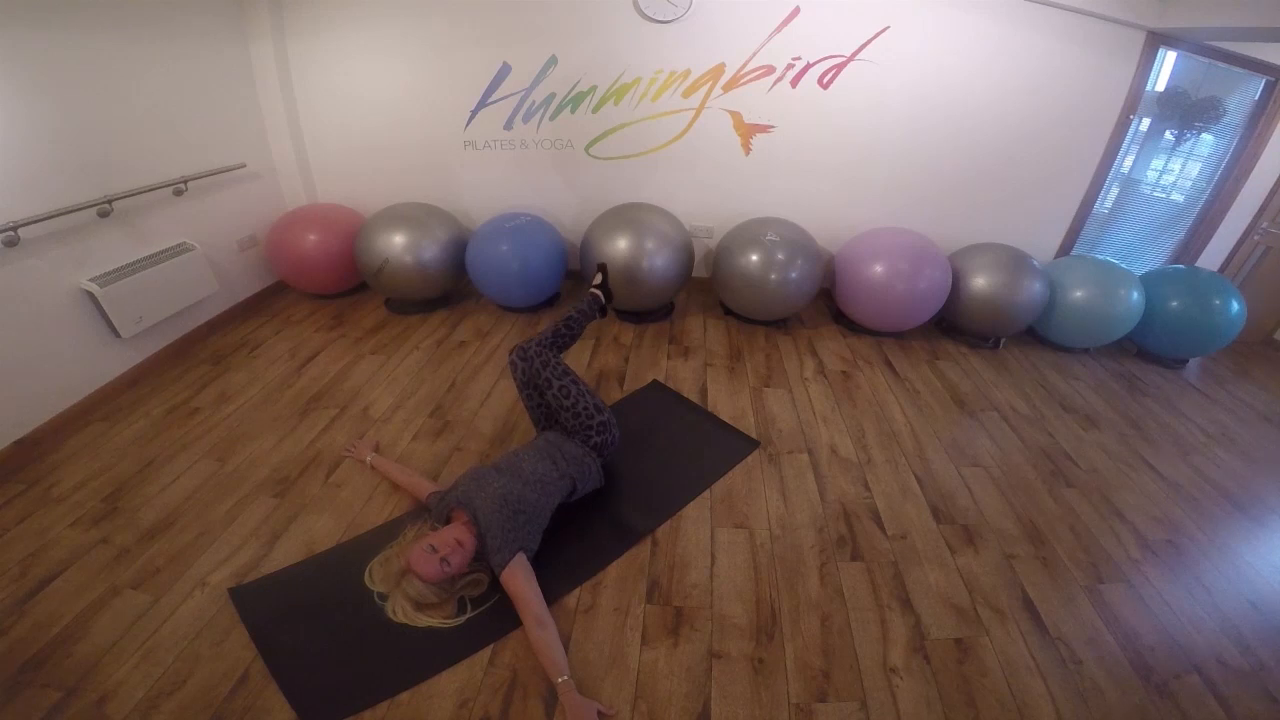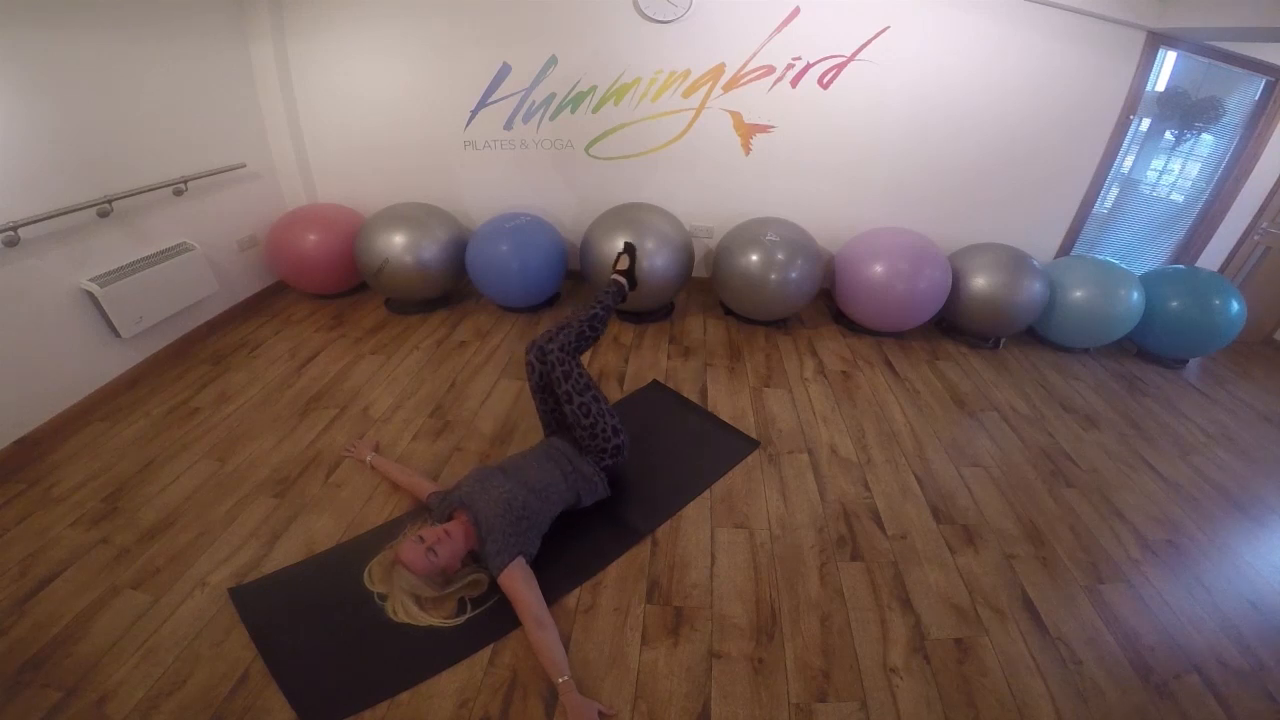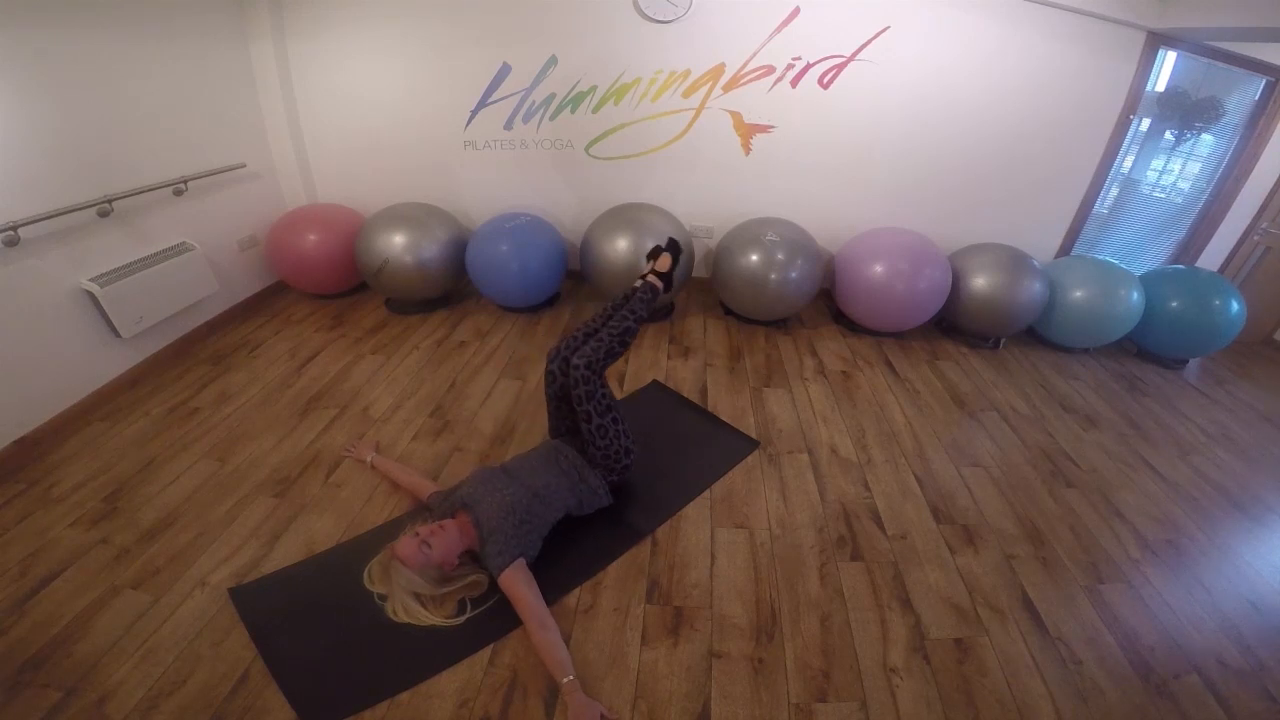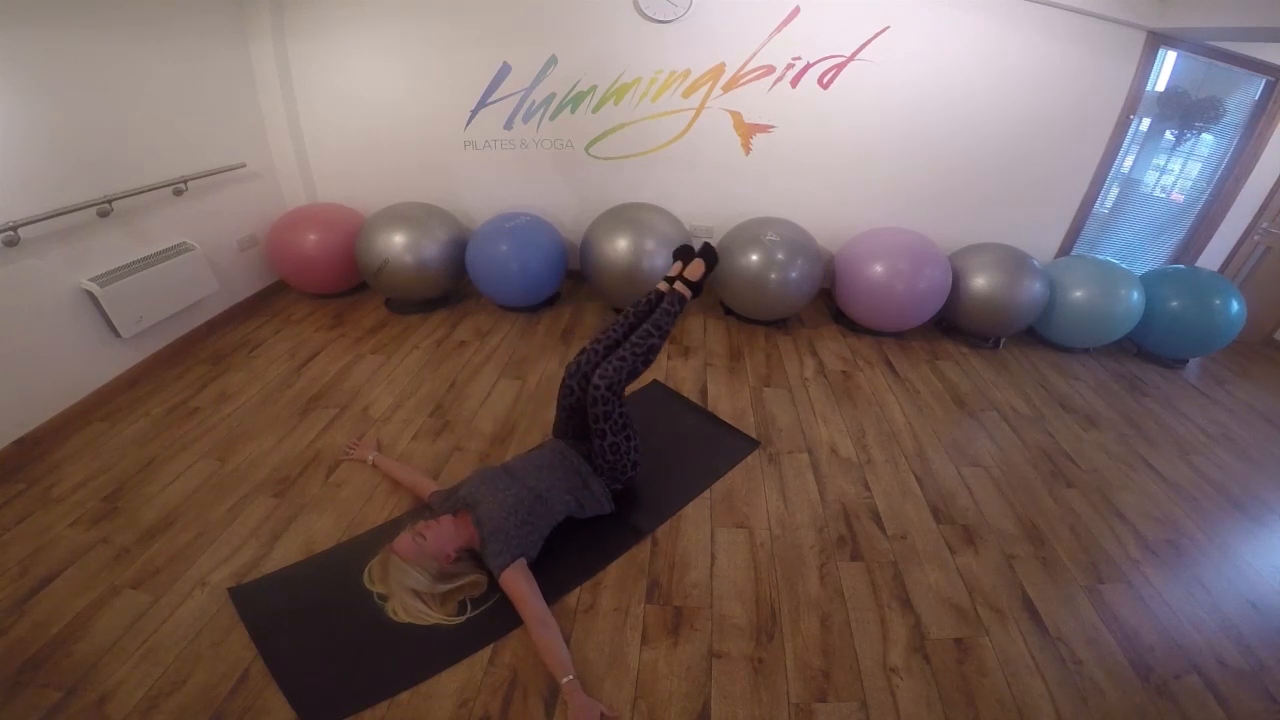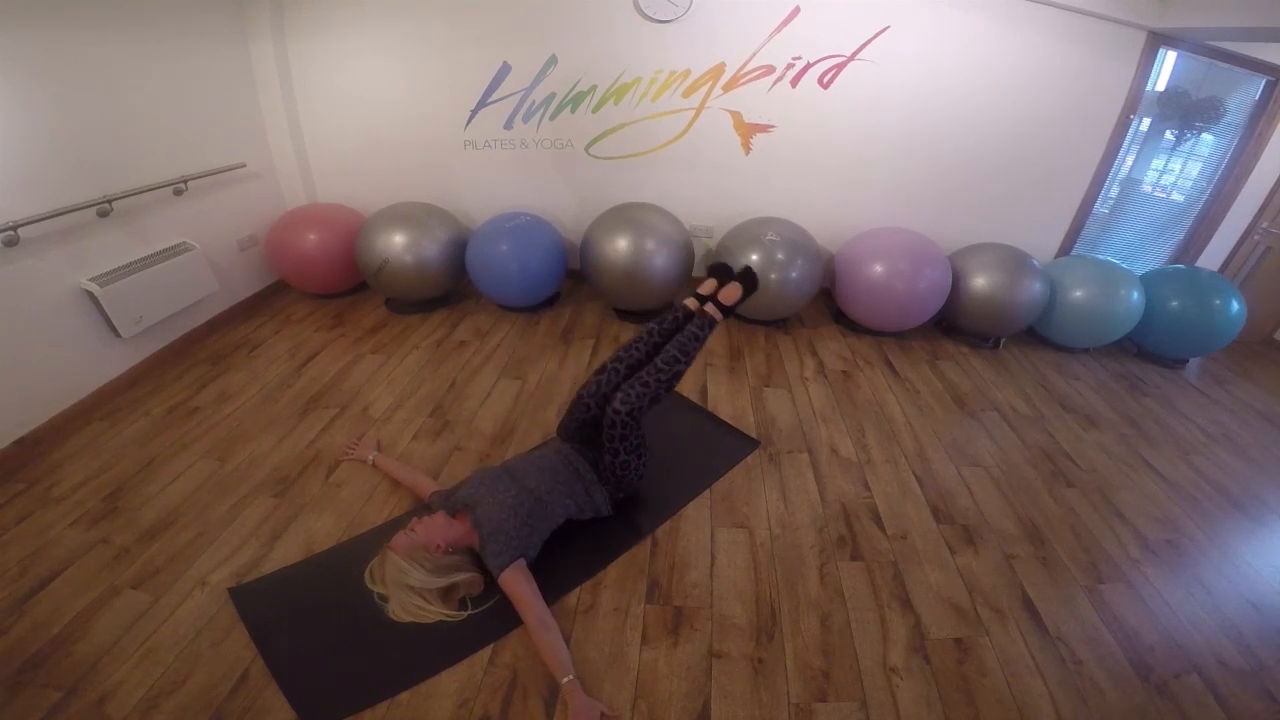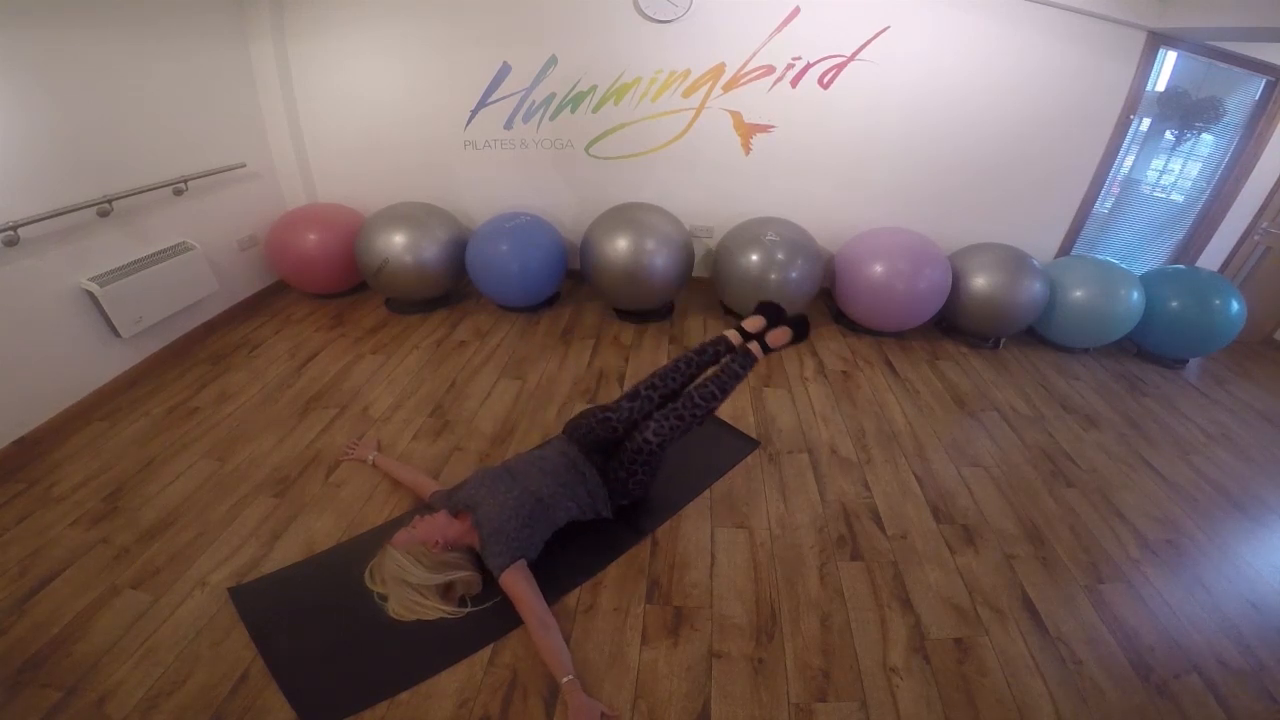
dt=0.5s
person 1, frame 1
left shoulder: (444, 508)
right shoulder: (497, 546)
left elbow: (411, 477)
right elbow: (537, 621)
left wrist: (370, 456)
left hip: (551, 444)
right hip: (585, 449)
left knee: (524, 355)
left ankle: (597, 297)
right ankle: (597, 298)
person 1, frame 2
left shoulder: (447, 508)
right shoulder: (494, 549)
left elbow: (414, 478)
right elbow: (537, 622)
left wrist: (370, 457)
left hip: (557, 448)
right hip: (592, 461)
left knee: (542, 352)
right knee: (554, 354)
left ankle: (619, 283)
right ankle: (619, 283)
person 1, frame 3
left shoulder: (449, 507)
right shoulder: (495, 549)
left elbow: (415, 479)
right elbow: (539, 622)
left wrist: (372, 457)
left hip: (562, 450)
right hip: (596, 472)
left knee: (564, 360)
right knee: (582, 367)
left ankle: (647, 283)
right ankle: (654, 284)
person 1, frame 4
left shoulder: (448, 507)
right shoulder: (495, 548)
left elbow: (416, 478)
right elbow: (540, 621)
left wrist: (372, 455)
left hip: (563, 451)
right hip: (600, 476)
left knee: (582, 373)
right knee: (604, 381)
left ankle: (670, 287)
right ankle: (683, 292)
person 1, frame 5
left shoulder: (451, 505)
right shoulder: (495, 547)
left elbow: (416, 477)
right elbow: (539, 621)
left wrist: (373, 456)
left hip: (567, 451)
right hip: (602, 482)
left knee: (601, 391)
right knee: (624, 403)
left ankle: (699, 304)
right ankle: (713, 311)
person 1, frame 6
left shoulder: (450, 506)
right shoulder: (497, 549)
left elbow: (418, 478)
right elbow: (540, 621)
left wrist: (374, 456)
left hip: (572, 447)
right hip: (606, 487)
left knee: (628, 412)
right knee: (651, 434)
left ankle: (741, 337)
right ankle: (753, 348)
